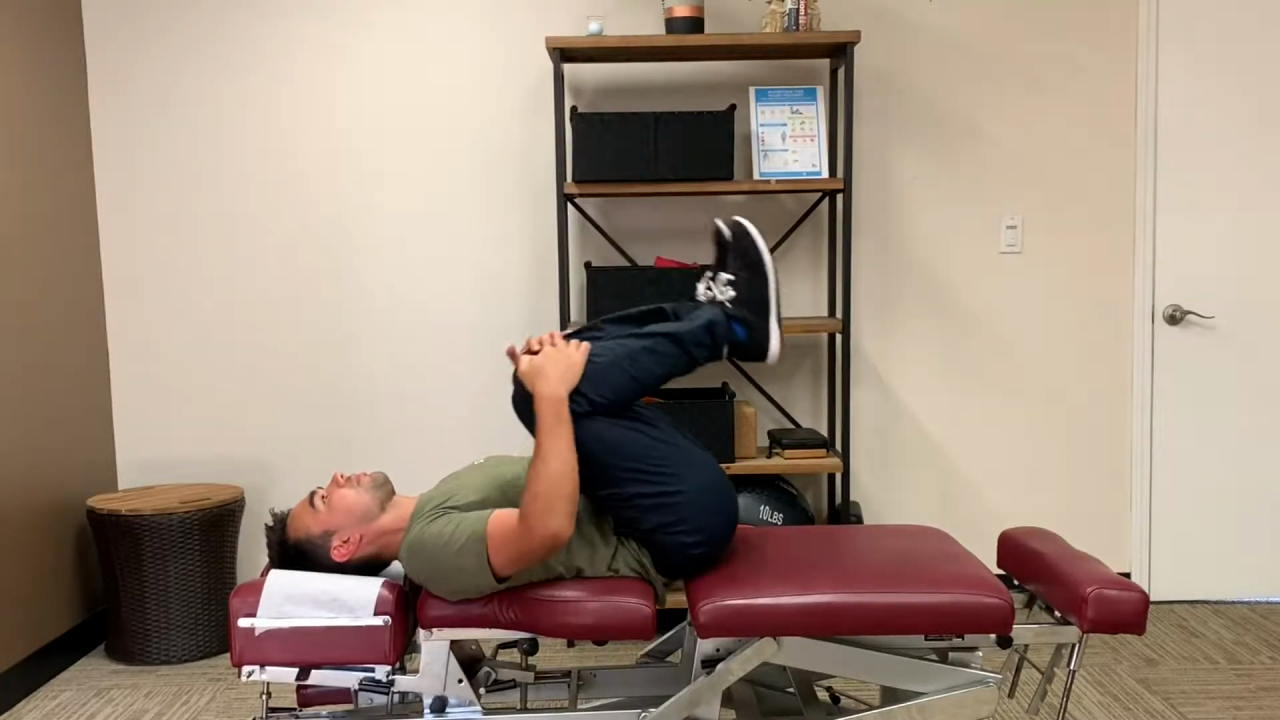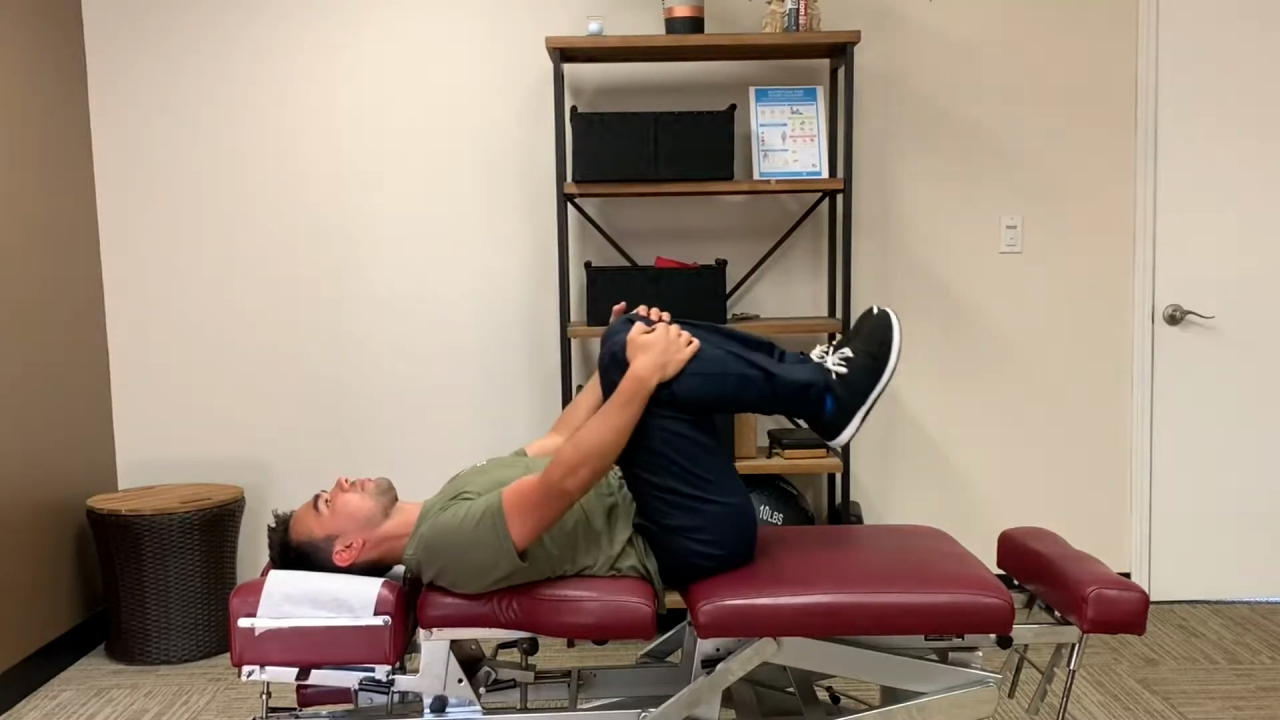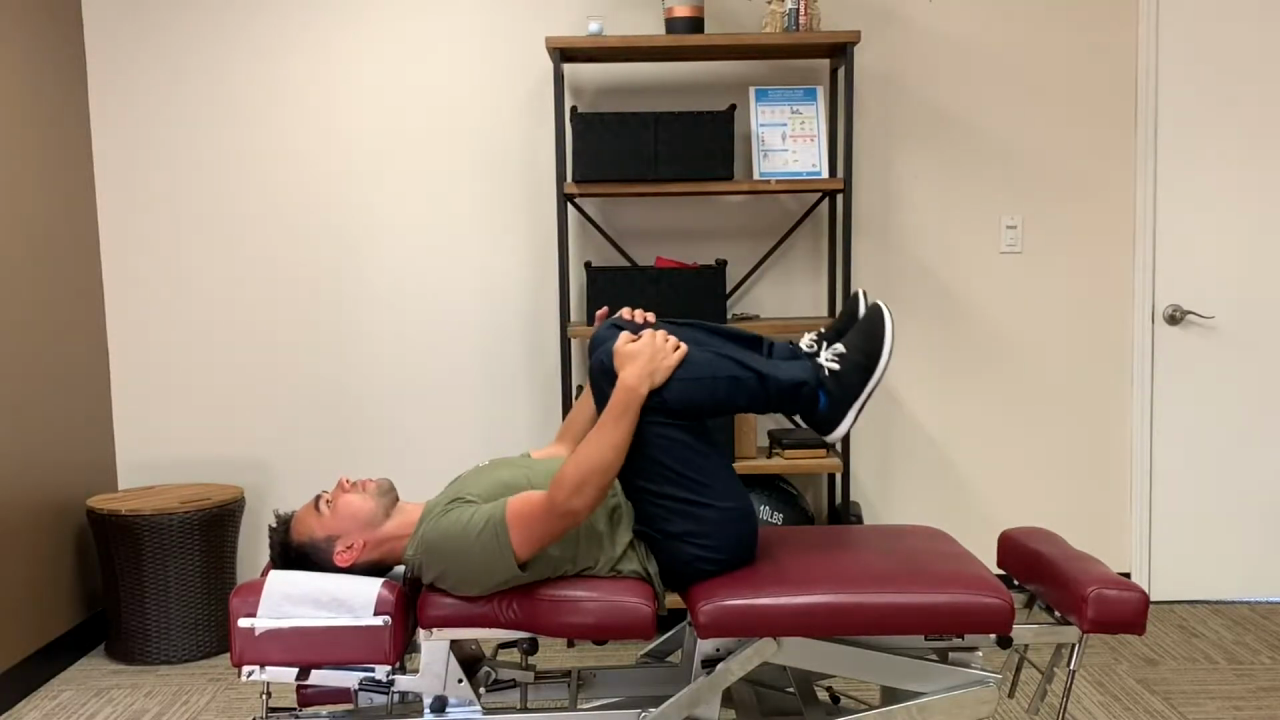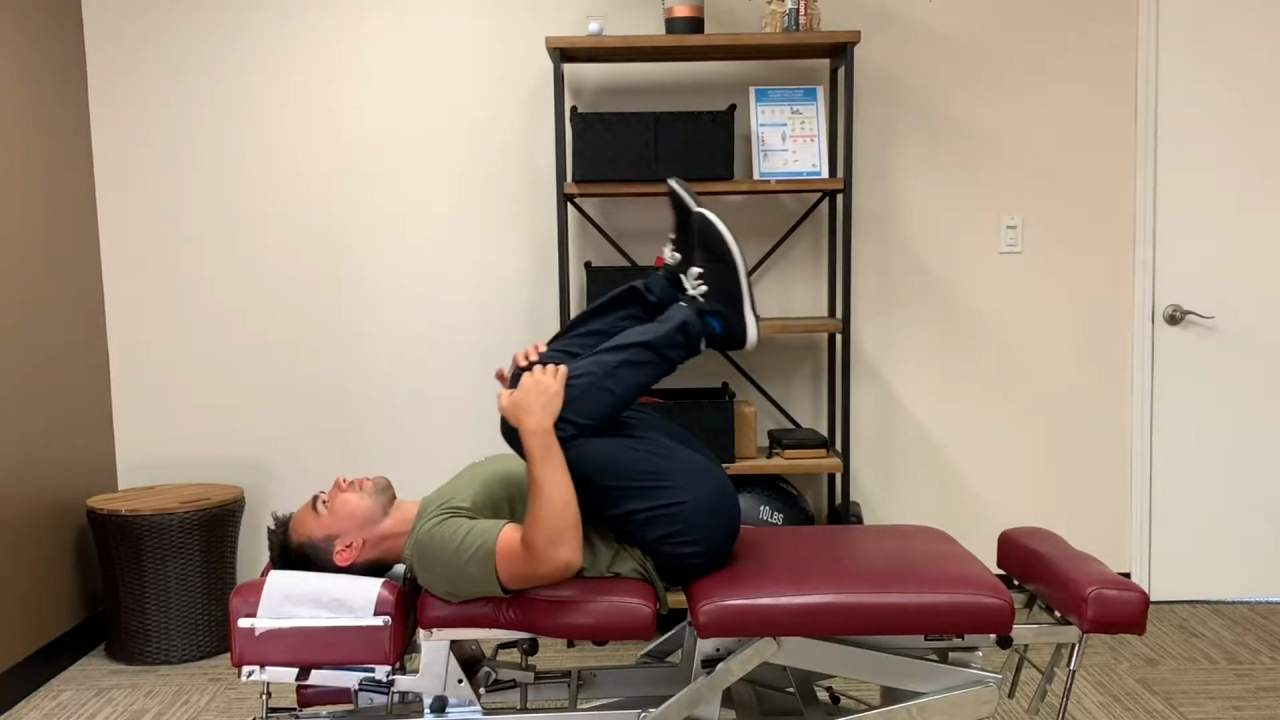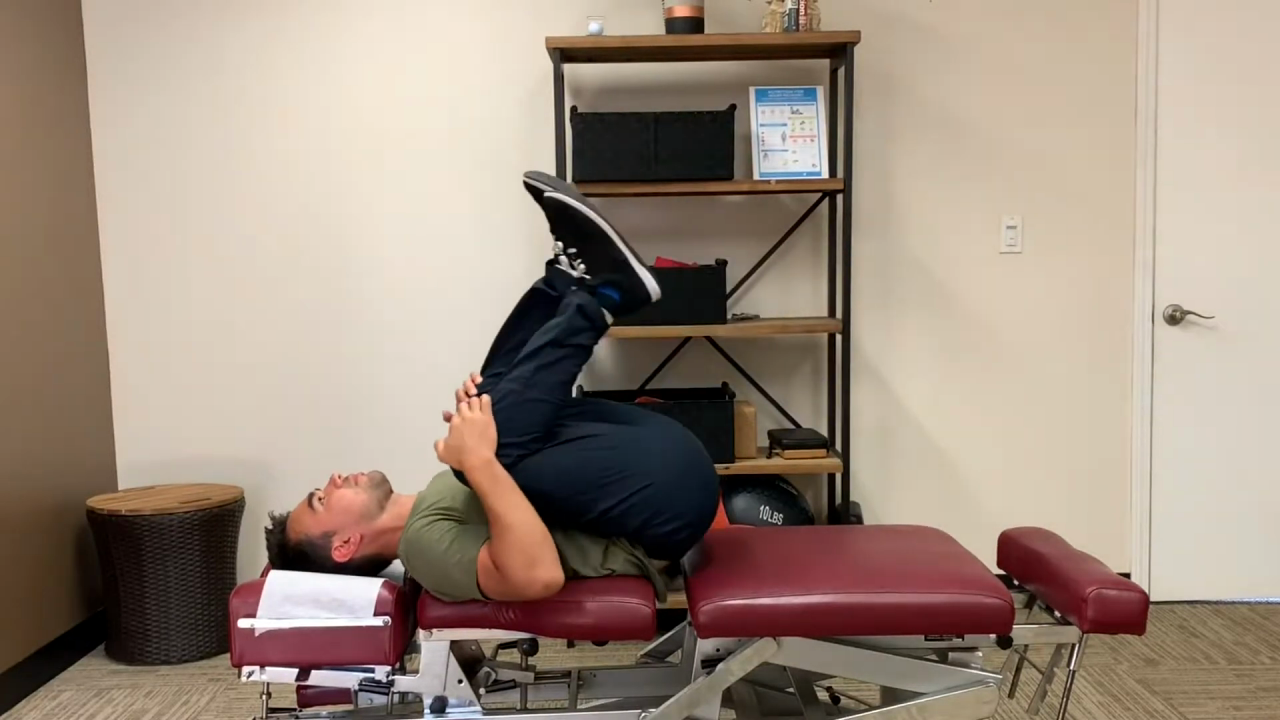
dt=0.5s
person 1, frame 1
left shoulder: (435, 511)
right shoulder: (432, 547)
left elbow: (548, 471)
right elbow: (550, 527)
left wrist: (551, 382)
right wrist: (552, 394)
right hip: (685, 522)
left knee: (562, 361)
right knee: (543, 390)
left ankle: (720, 314)
right ankle: (729, 321)
person 1, frame 2
left shoulder: (451, 509)
right shoulder: (445, 542)
left elbow: (556, 443)
right elbow: (567, 480)
left wrist: (626, 360)
right wrist: (642, 373)
right hip: (694, 540)
left knee: (636, 339)
right knee: (639, 360)
left ankle: (812, 375)
right ankle: (824, 395)
person 1, frame 3
left shoulder: (451, 508)
right shoulder: (445, 543)
left elbow: (562, 453)
right elbow: (570, 502)
left wrist: (619, 366)
right wrist: (632, 383)
left hip: (638, 504)
right hip: (698, 541)
left knee: (616, 346)
right knee: (630, 368)
left ankle: (806, 363)
right ankle: (819, 388)
person 1, frame 4
left shoulder: (439, 514)
right shoulder: (437, 547)
left elbow: (551, 470)
right elbow: (558, 555)
left wrist: (538, 384)
right wrist: (536, 426)
left hip: (680, 489)
right hip: (690, 520)
left knee: (556, 382)
right knee: (536, 422)
left ankle: (681, 289)
right ankle: (703, 317)
person 1, frame 5
left shoulder: (433, 510)
right shoulder: (429, 545)
right elbow: (538, 574)
left wrist: (492, 404)
right wrist: (478, 460)
left ankle: (594, 281)
right ankle: (593, 295)
